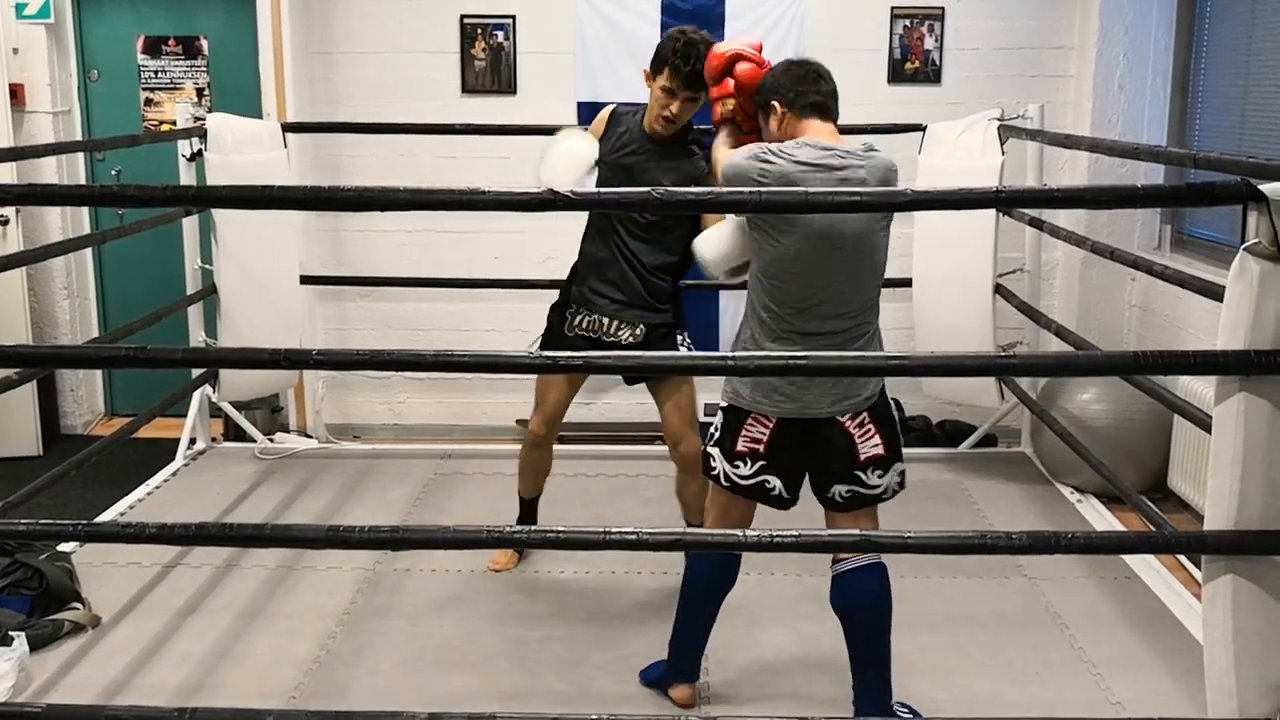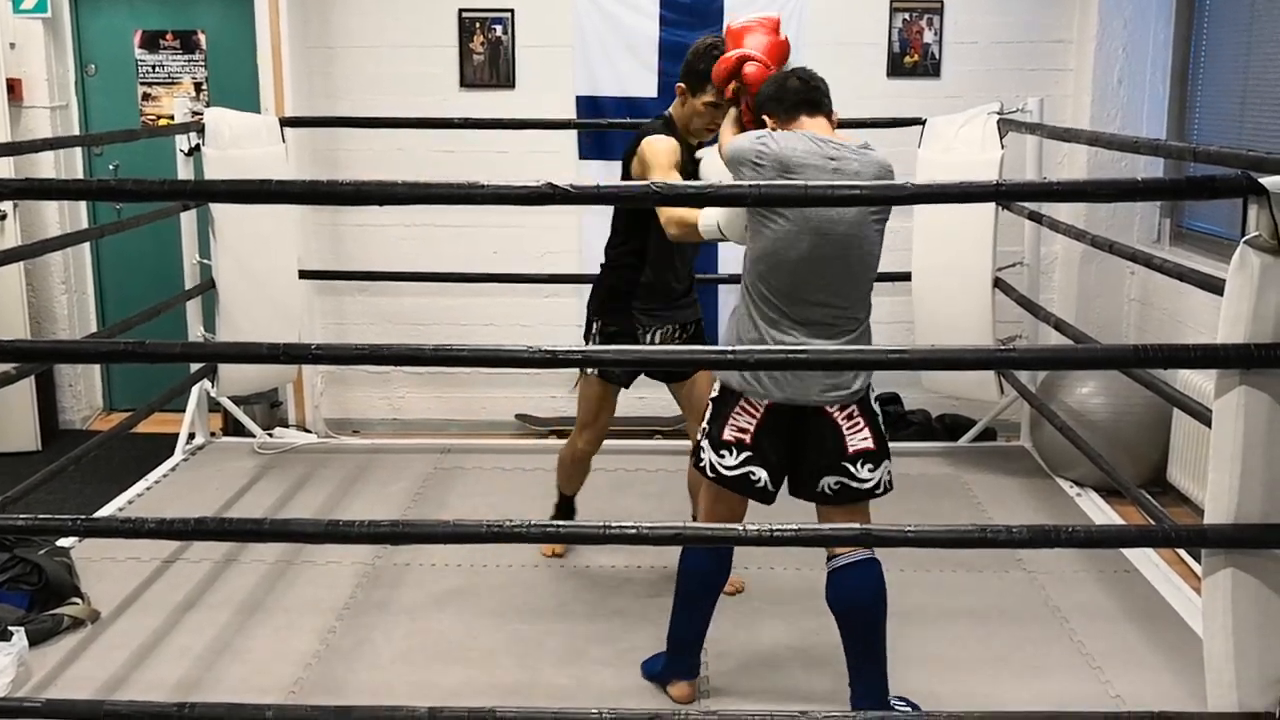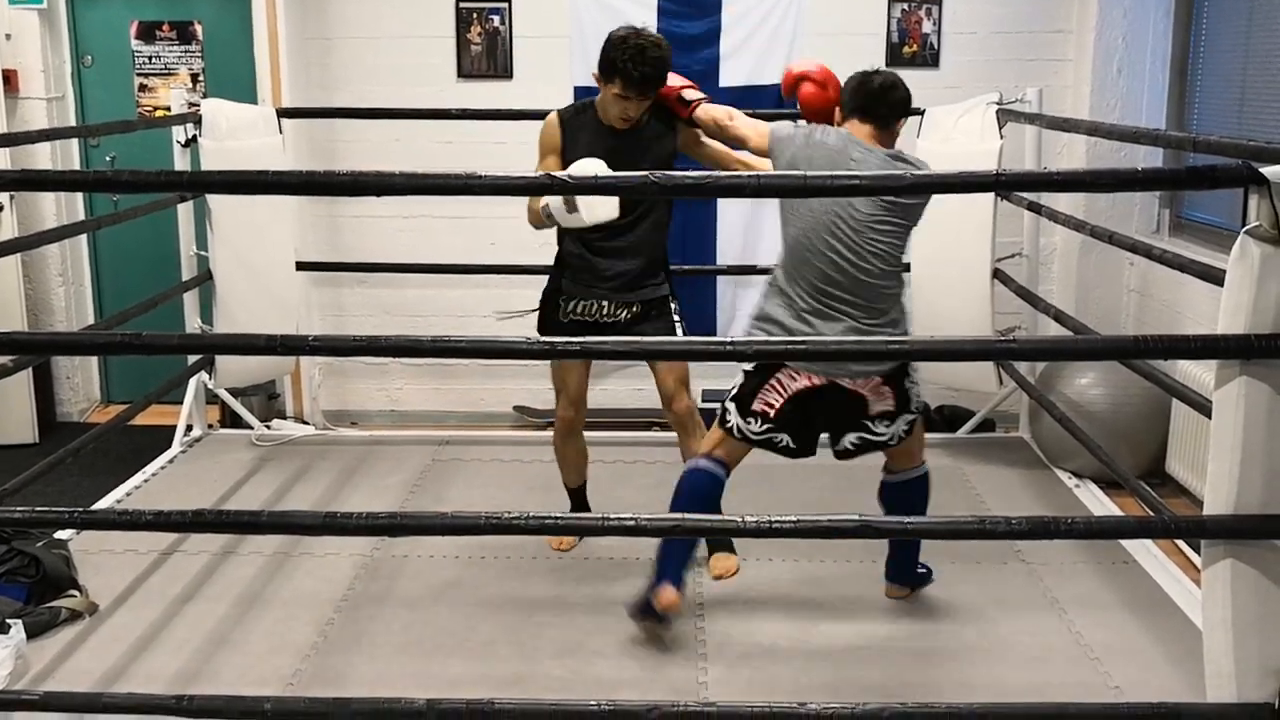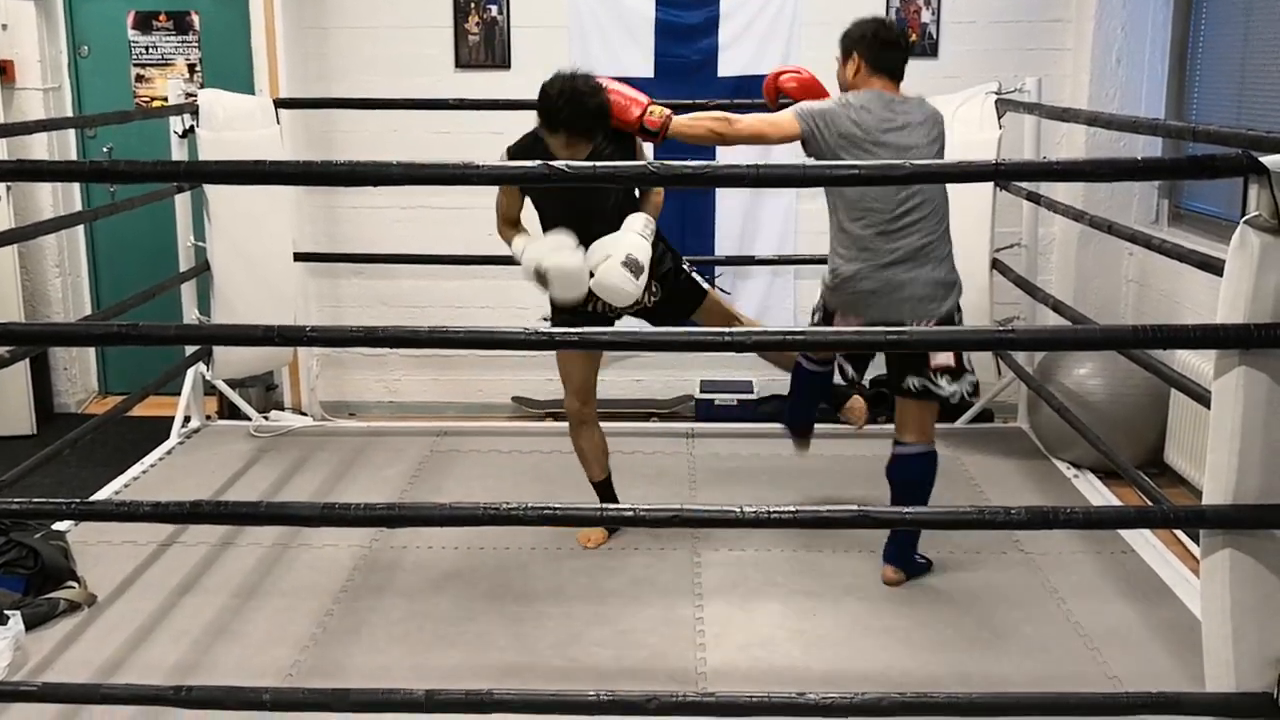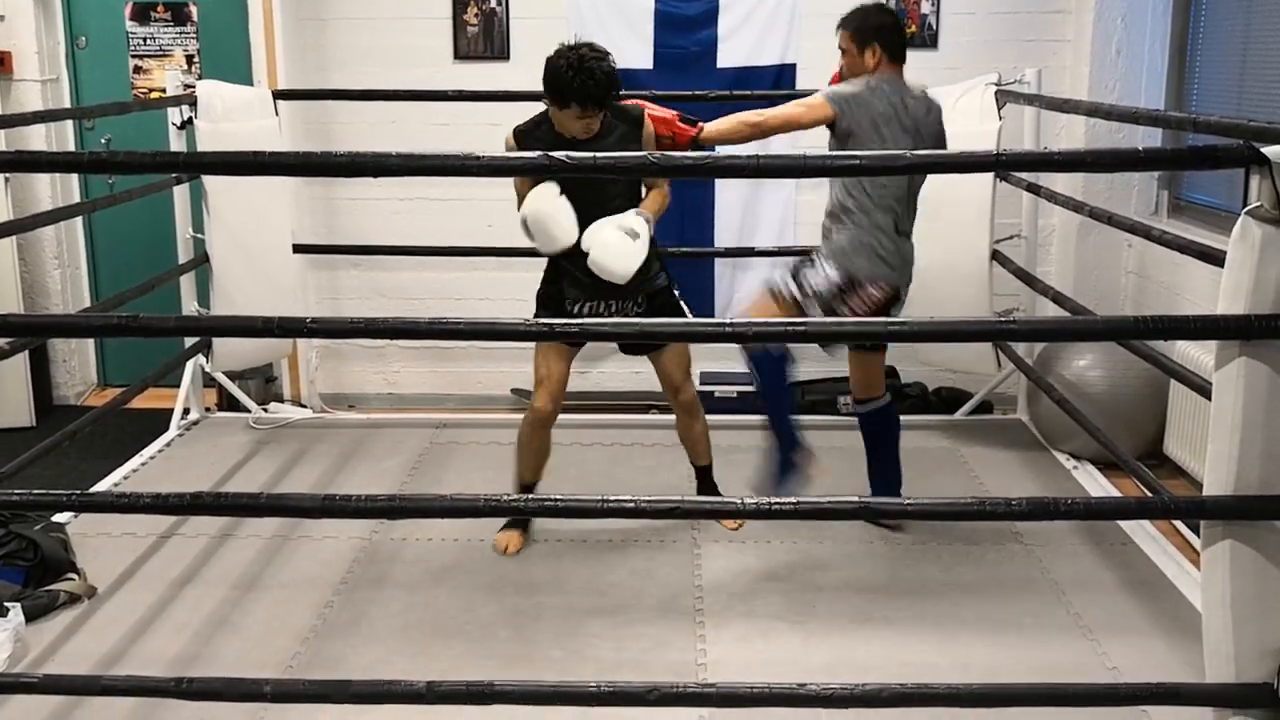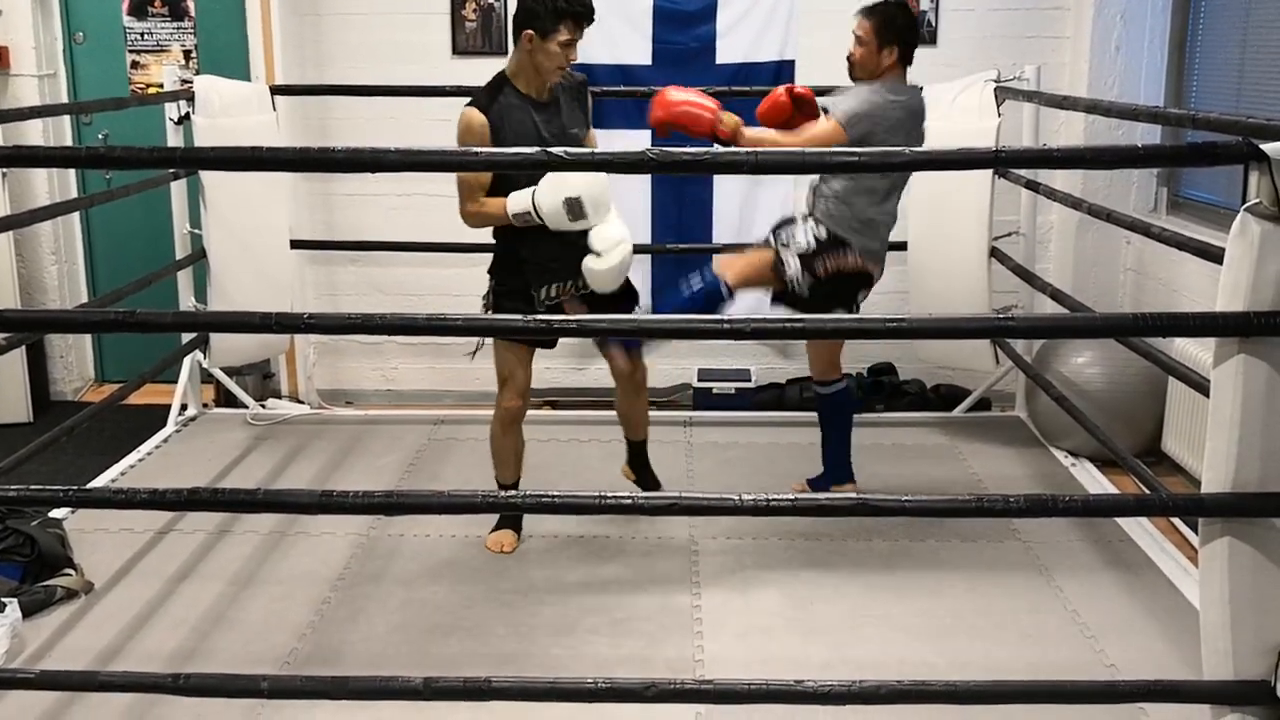
dt=0.4s
person 1, frame 1
left shoulder: (759, 166)
right shoulder: (881, 170)
left elbow: (725, 157)
left wrist: (731, 115)
right wrist: (764, 89)
left hip: (765, 393)
right hip: (852, 392)
left knee: (720, 528)
right knee: (857, 544)
person 1, frame 2
left shoulder: (765, 154)
right shoulder: (878, 172)
left elbow: (729, 140)
left wrist: (746, 97)
right wrist: (772, 88)
left hip: (757, 382)
right hip: (839, 388)
left knee: (715, 522)
right knee: (849, 540)
left ankle: (680, 671)
right ankle: (871, 703)
person 1, frame 3
left shoulder: (805, 143)
right shoulder: (914, 181)
left elbow: (730, 124)
left wrist: (687, 99)
right wrist: (822, 105)
left hip: (789, 353)
right hip: (874, 359)
left knee: (716, 452)
right knee: (907, 454)
left ankle: (666, 585)
right ankle: (901, 574)
person 1, frame 4
left shoulder: (831, 115)
right shoulder: (930, 119)
left elbow: (732, 128)
left wrist: (649, 118)
left hip: (858, 297)
right hip: (932, 298)
left knee: (814, 351)
right knee: (917, 432)
left ankle: (798, 425)
right ankle: (901, 556)
person 1, frame 5
left shoulder: (862, 97)
right shoulder: (927, 111)
left elbow: (767, 122)
left wrist: (691, 135)
left hip: (854, 259)
right hip: (885, 267)
left knee: (757, 324)
right knee: (867, 384)
left ankle: (788, 450)
right ankle: (887, 498)
person 1, frame 6
left shoulder: (873, 105)
right shoulder: (908, 103)
left elbow: (798, 150)
left wrist: (723, 127)
right wrist: (814, 118)
left hip: (831, 236)
right hip: (859, 251)
left knee: (727, 272)
right knee: (825, 366)
right ankle: (837, 478)
person 2, frame 1
left shoulder: (705, 163)
right shoulder: (613, 120)
right elbow: (570, 166)
right wrist: (564, 166)
left hip: (653, 317)
right hip: (584, 303)
left knee: (687, 448)
right knee: (540, 429)
right ankle: (524, 528)
person 2, frame 2
left shoulder: (694, 145)
right shoulder: (657, 146)
right elbow: (676, 225)
left hip: (680, 314)
right hip: (623, 311)
right knee: (587, 437)
right ankle: (563, 513)
person 2, frame 3
left shoulder: (669, 126)
right shoulder: (562, 126)
left elbow: (729, 161)
right elbow: (536, 215)
right wrist: (560, 205)
left hip: (645, 291)
right hip: (575, 290)
left knee: (682, 409)
right knee: (568, 416)
left ankle: (713, 531)
right ankle: (579, 510)
person 2, frame 4
left shoulder: (620, 133)
right shoulder: (519, 158)
left elbow: (655, 189)
right elbow: (507, 223)
left wrist: (637, 233)
right wrist: (532, 253)
left hip: (644, 265)
right hip: (580, 286)
left knee: (739, 330)
right knee: (579, 409)
left ankle: (831, 395)
right ankle: (610, 507)
person 2, frame 5
left shoulder: (637, 123)
right shoulder: (525, 142)
left elbow: (660, 190)
right elbow: (527, 207)
left wrist: (636, 223)
right wrist: (537, 224)
left hip: (639, 278)
right hip: (568, 285)
left knee: (683, 395)
right knee: (543, 407)
left ankle: (707, 490)
right ankle: (521, 510)
person 2, frame 6
left shoulder: (575, 89)
right shoulder: (481, 117)
right elbow: (471, 208)
left wrist: (606, 217)
right wrist: (535, 206)
left hip: (588, 264)
right hip: (522, 275)
left knee: (632, 372)
right knee: (512, 403)
left ankle: (639, 466)
right ankle: (510, 512)
